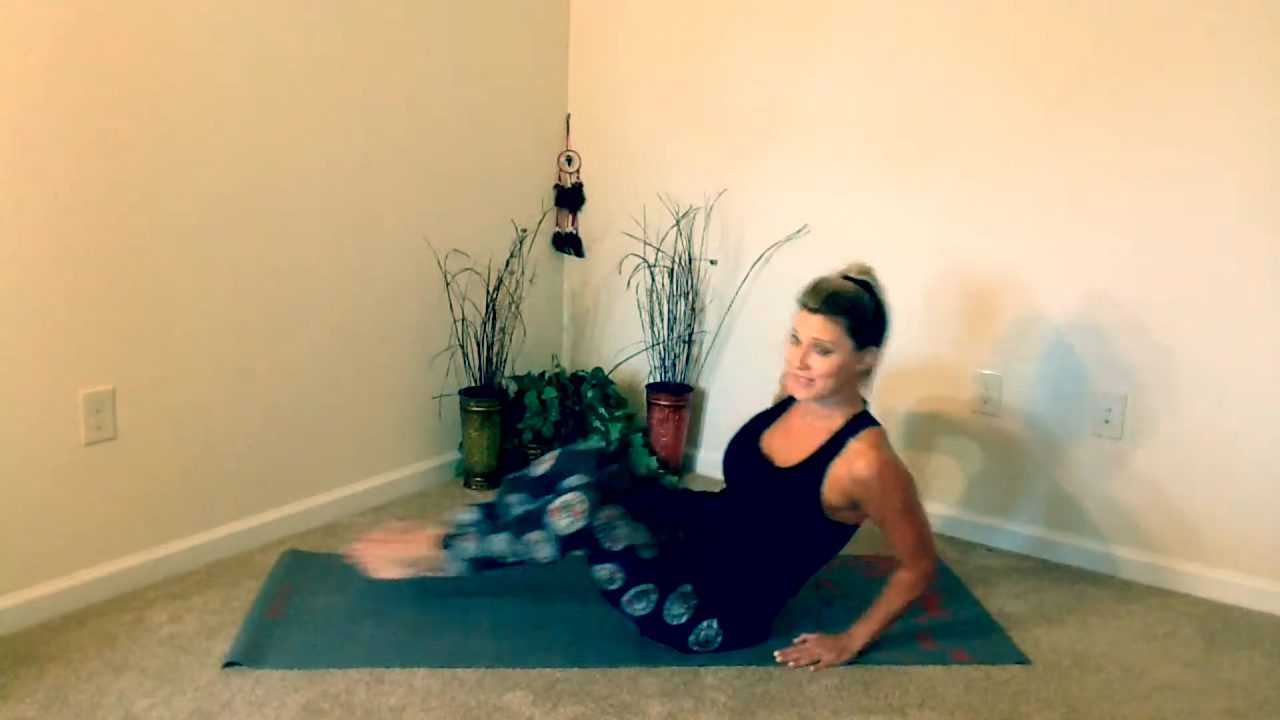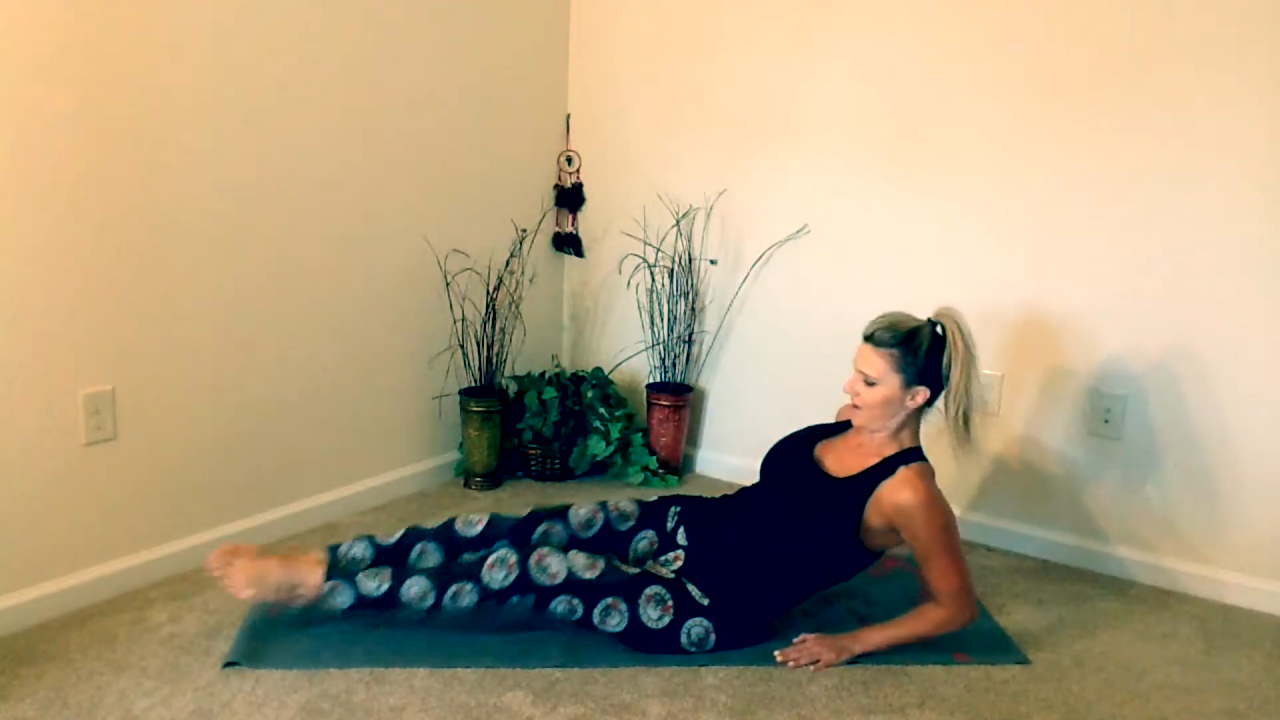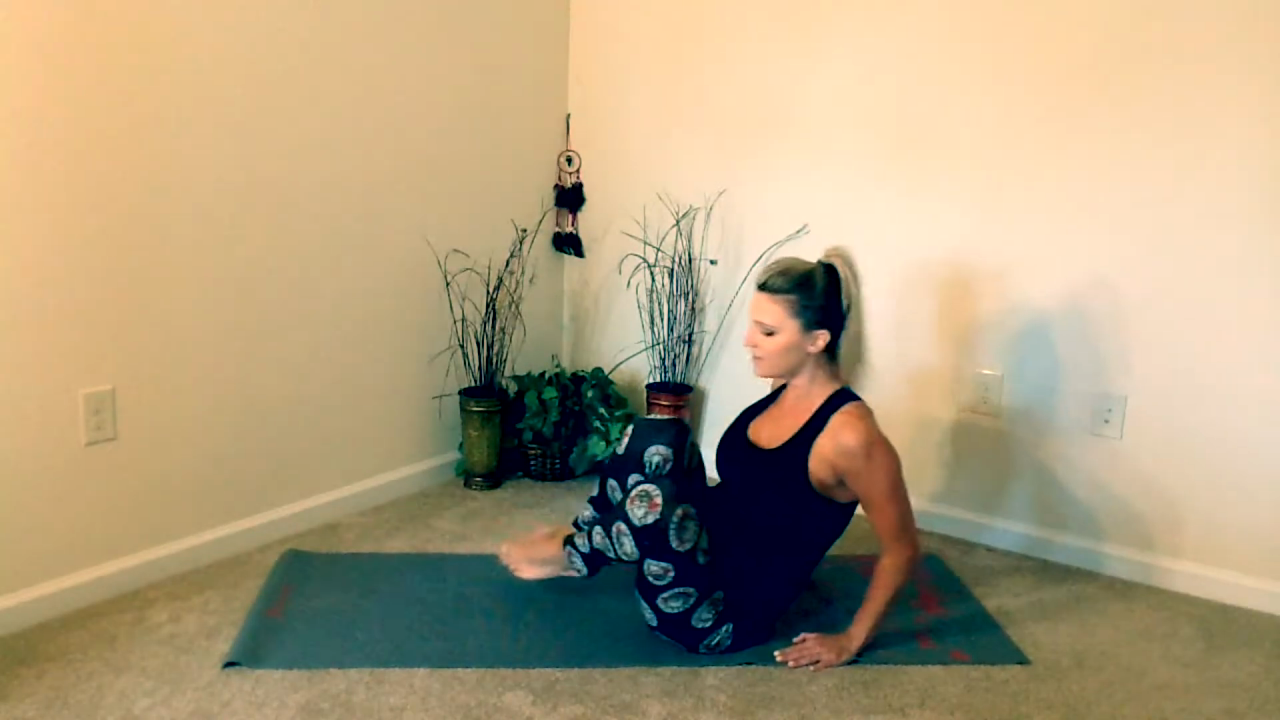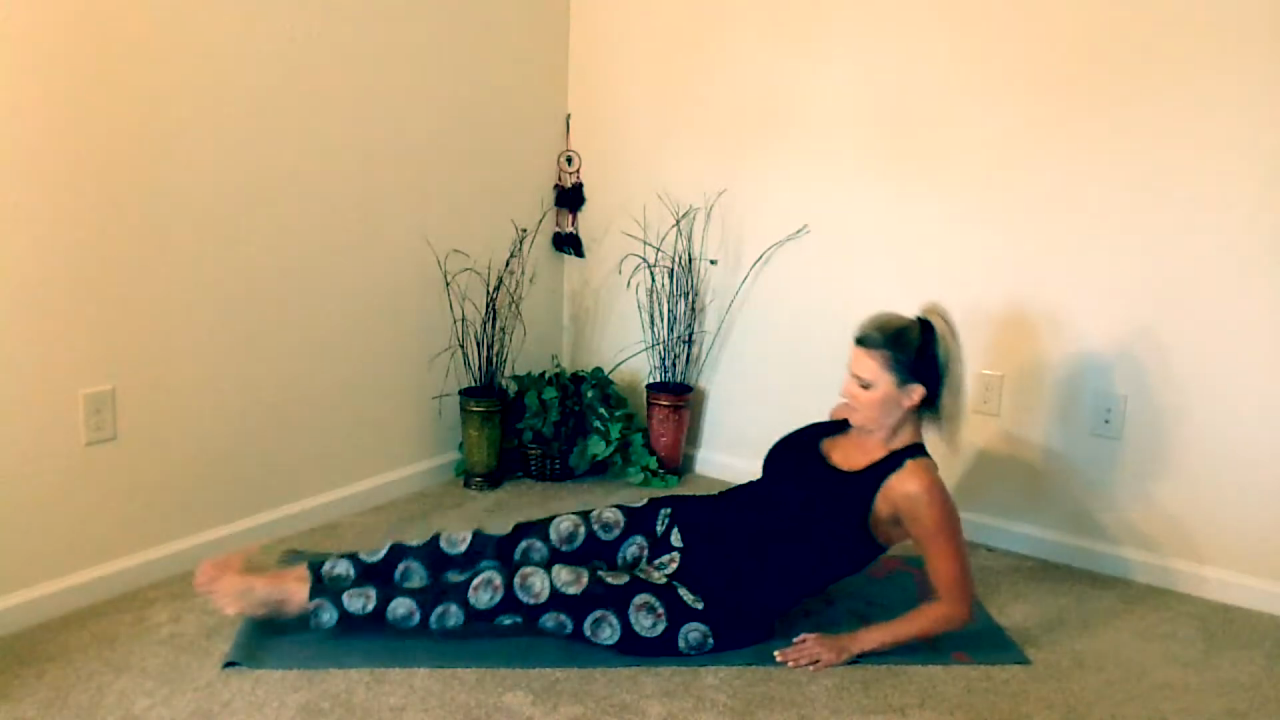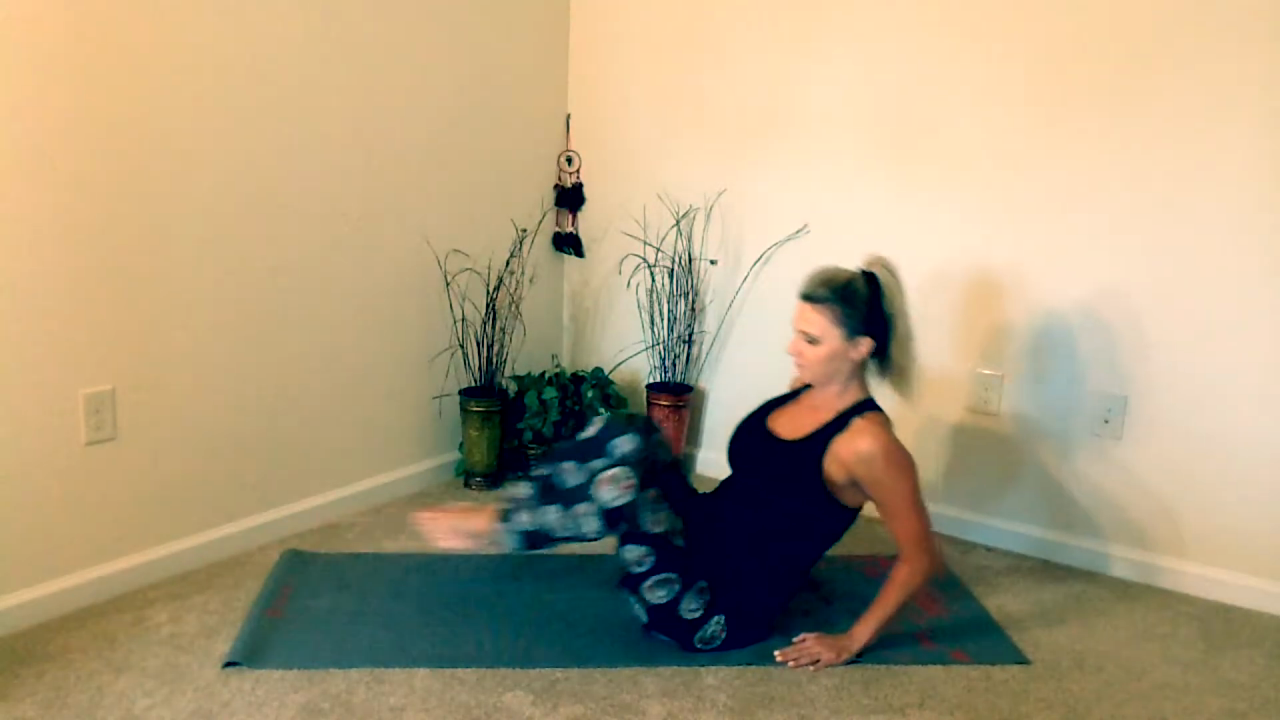
dt=0.5s
person 1, frame 1
left shoulder: (867, 463)
right shoulder: (802, 392)
left elbow: (916, 566)
left wrist: (850, 642)
left hip: (707, 616)
right hip: (698, 532)
left knee: (581, 502)
right knee: (581, 467)
left ankle: (447, 553)
right ankle: (454, 539)
person 1, frame 2
left shoulder: (908, 495)
right shoulder: (852, 424)
left elbow: (956, 605)
left wrist: (850, 645)
left hip: (710, 612)
right hip: (686, 531)
left knee: (520, 567)
right knee: (511, 532)
left ankle: (312, 585)
right ankle: (316, 568)
person 1, frame 3
left shoulder: (850, 437)
right shoulder: (792, 387)
left elbow: (900, 549)
left wrist: (851, 640)
left knee: (651, 480)
right knee: (657, 440)
left ankle: (574, 552)
right ankle: (583, 543)
person 1, frame 4
left shoulder: (912, 488)
right shoulder: (847, 420)
left elbow: (955, 603)
left wrist: (850, 642)
left hip: (709, 610)
right hip: (679, 529)
left knee: (515, 590)
right knee: (502, 549)
left ankle: (298, 602)
right ankle: (295, 584)
person 1, frame 5
left shoulder: (864, 444)
right shoulder: (814, 385)
left elbow: (918, 559)
left wrist: (850, 642)
left hip: (713, 611)
right hip: (707, 529)
left knee: (622, 467)
right knee: (623, 438)
left ankle: (499, 528)
right ankle: (509, 518)
